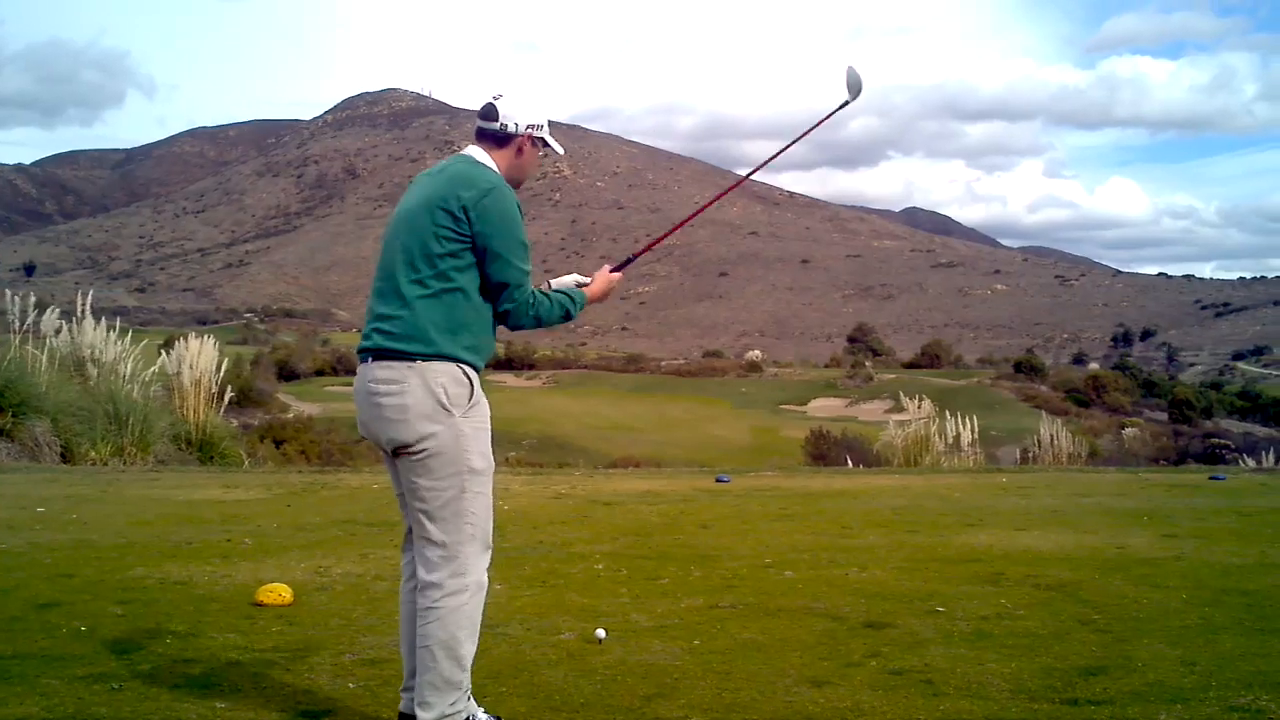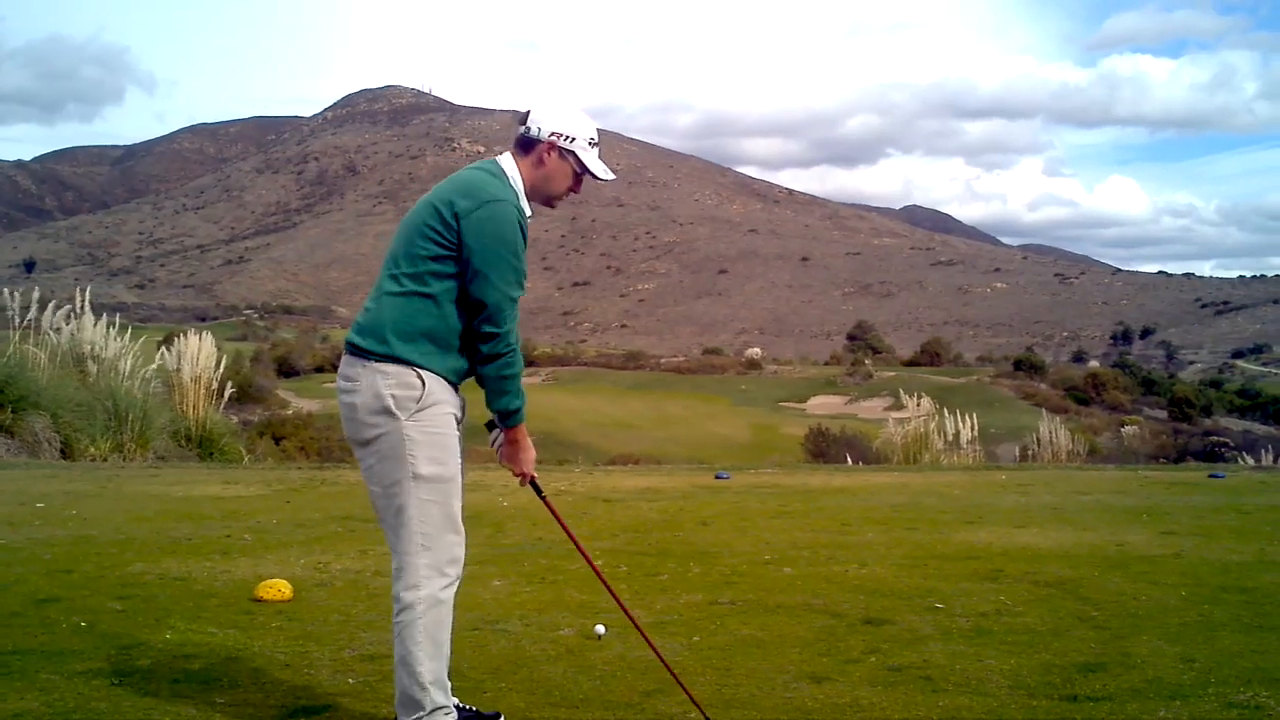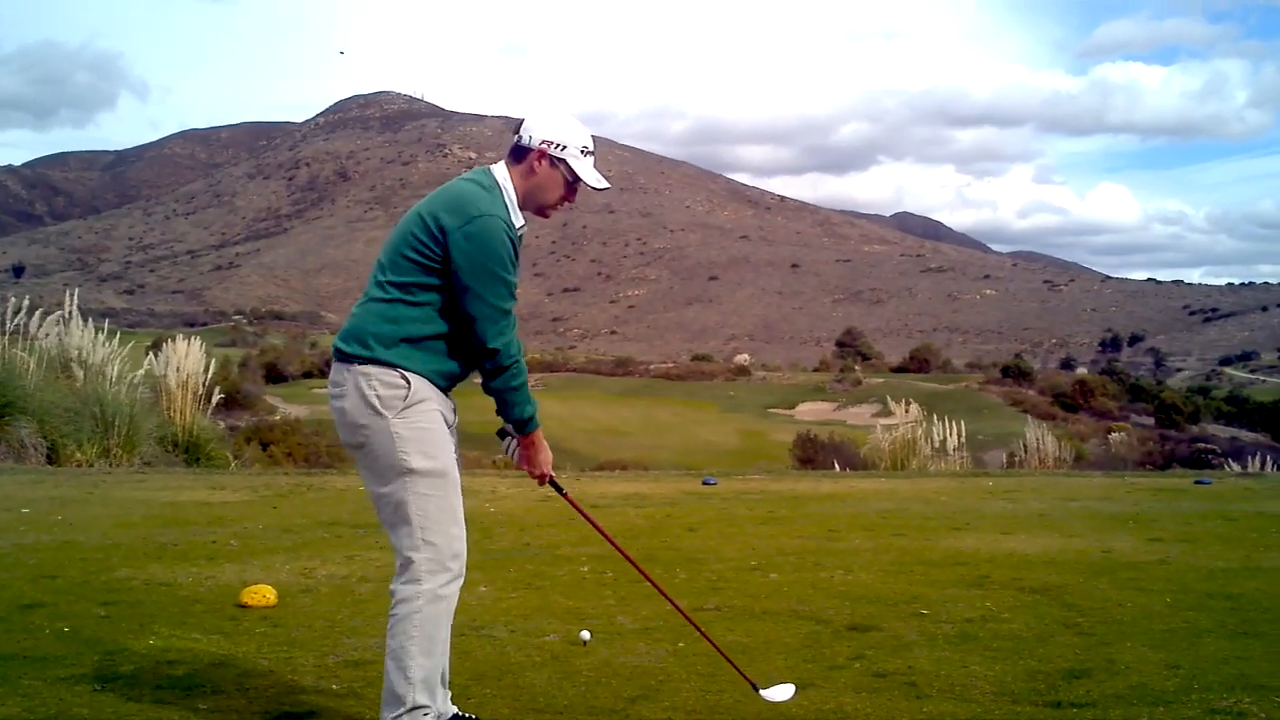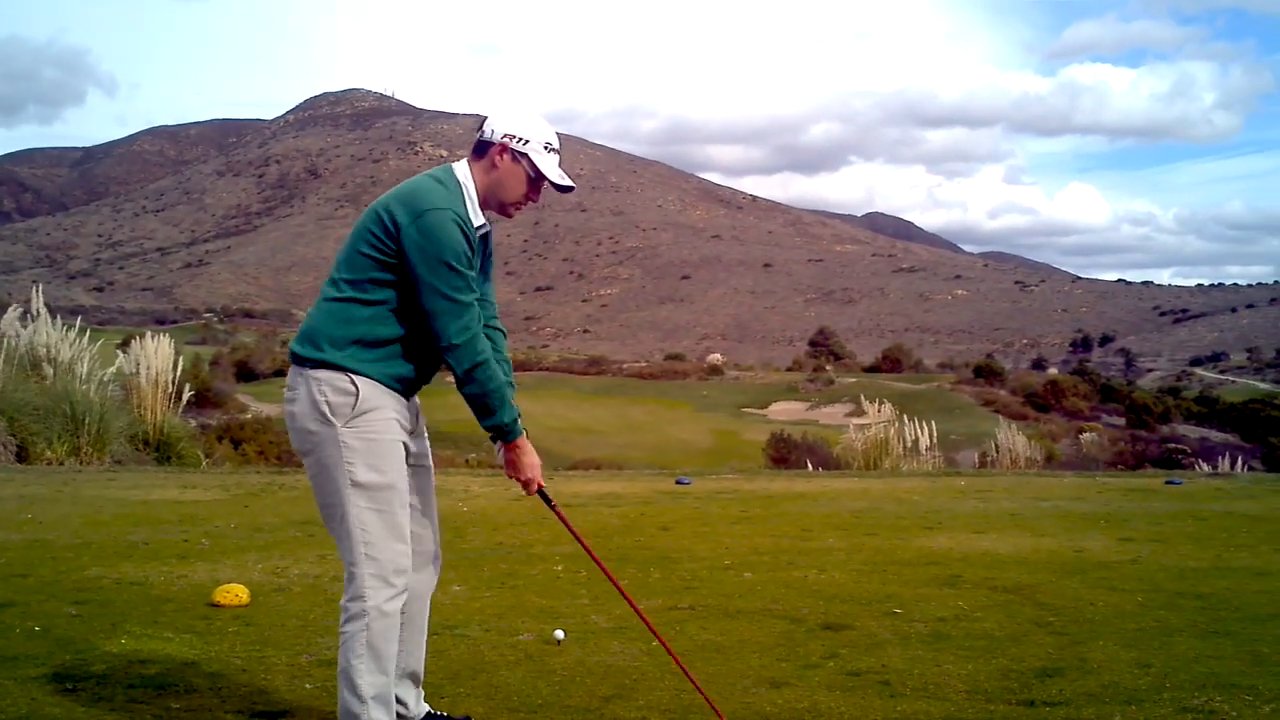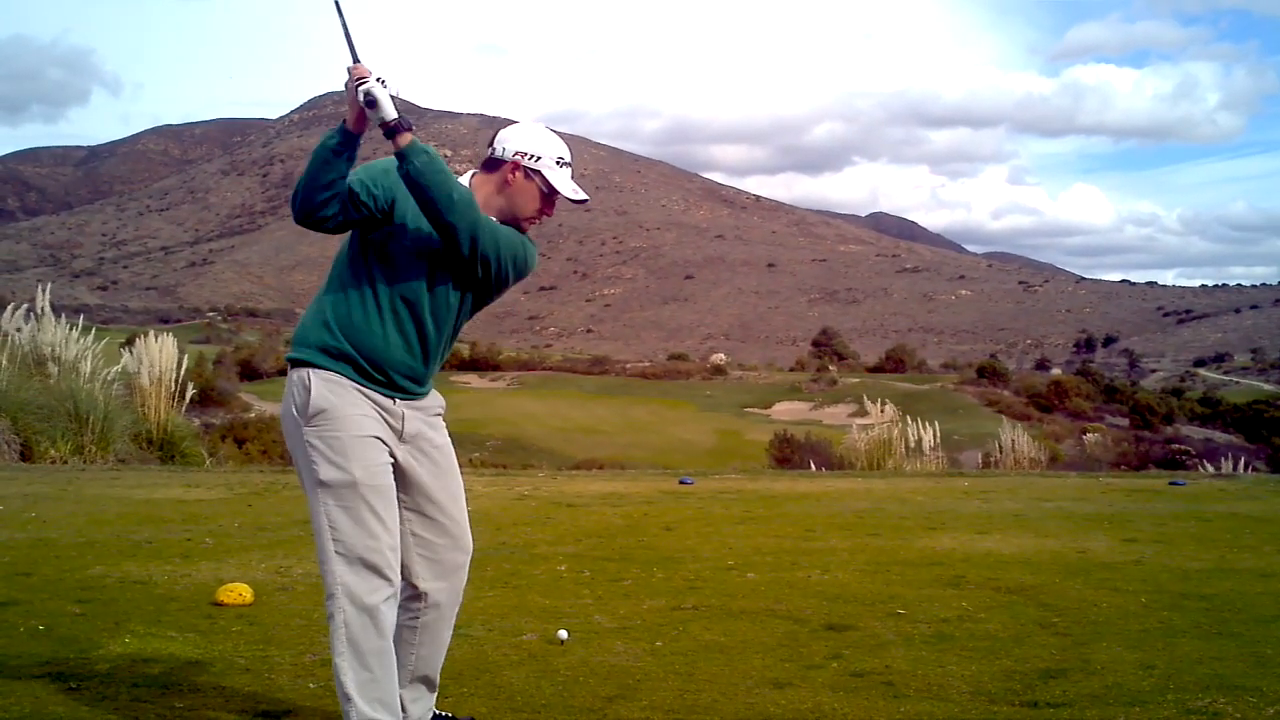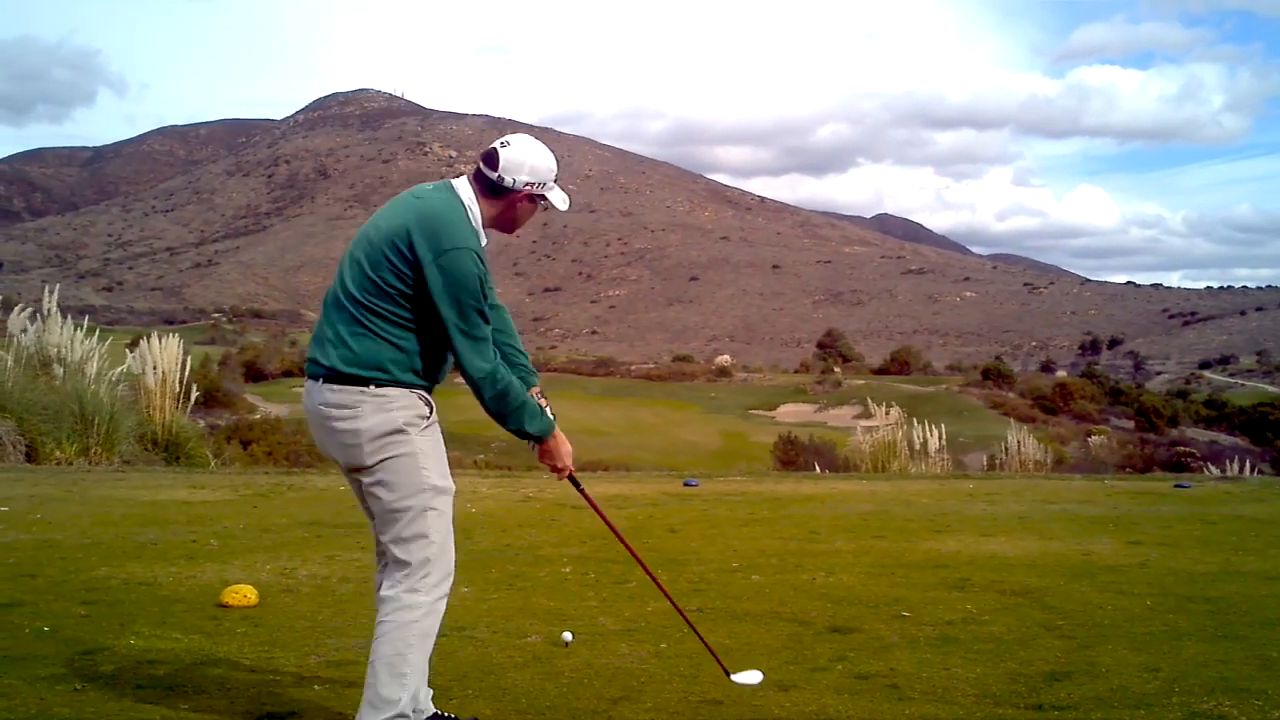
dt=0.5s
person 1, frame 1
left shoulder: (436, 183)
right shoulder: (489, 193)
right elbow: (513, 309)
left wrist: (552, 290)
right wrist: (587, 297)
left hip: (387, 382)
right hip: (432, 385)
left knee: (429, 551)
right knee: (460, 558)
person 1, frame 2
left shoulder: (478, 187)
right shoulder: (494, 204)
right elbow: (493, 330)
left wrist: (505, 414)
right wrist: (516, 424)
left hip: (404, 382)
right hip: (403, 386)
left knee: (431, 553)
right knee: (429, 561)
person 1, frame 3
left shoulder: (482, 200)
right shoulder: (481, 217)
left elbow: (484, 330)
right elbow: (494, 338)
left wrist: (515, 416)
right wrist: (530, 430)
left hip: (411, 389)
right hip: (388, 388)
left knee: (436, 555)
right knee: (434, 558)
person 1, frame 4
left shoulder: (471, 224)
right shoulder: (433, 211)
left elbow: (485, 326)
right elbow: (458, 339)
left wrist: (505, 419)
right wrist: (512, 435)
left hip: (387, 396)
right hip: (342, 392)
left knee: (416, 561)
right knee: (380, 572)
person 1, frame 5
left shoulder: (514, 253)
right shoulder: (394, 182)
left elbow: (462, 226)
right elbow: (311, 208)
left wrist: (400, 135)
right wrist: (351, 127)
left hip: (414, 406)
right hip: (334, 390)
left knee: (444, 558)
right knee: (366, 573)
person 1, frame 6
left shoulder: (436, 201)
right shoulder: (451, 241)
left elbow: (491, 317)
right elbow: (478, 356)
left wrist: (534, 405)
right wrist: (541, 430)
left hip: (349, 398)
right hip: (378, 405)
left knee: (409, 560)
right knee: (422, 569)
